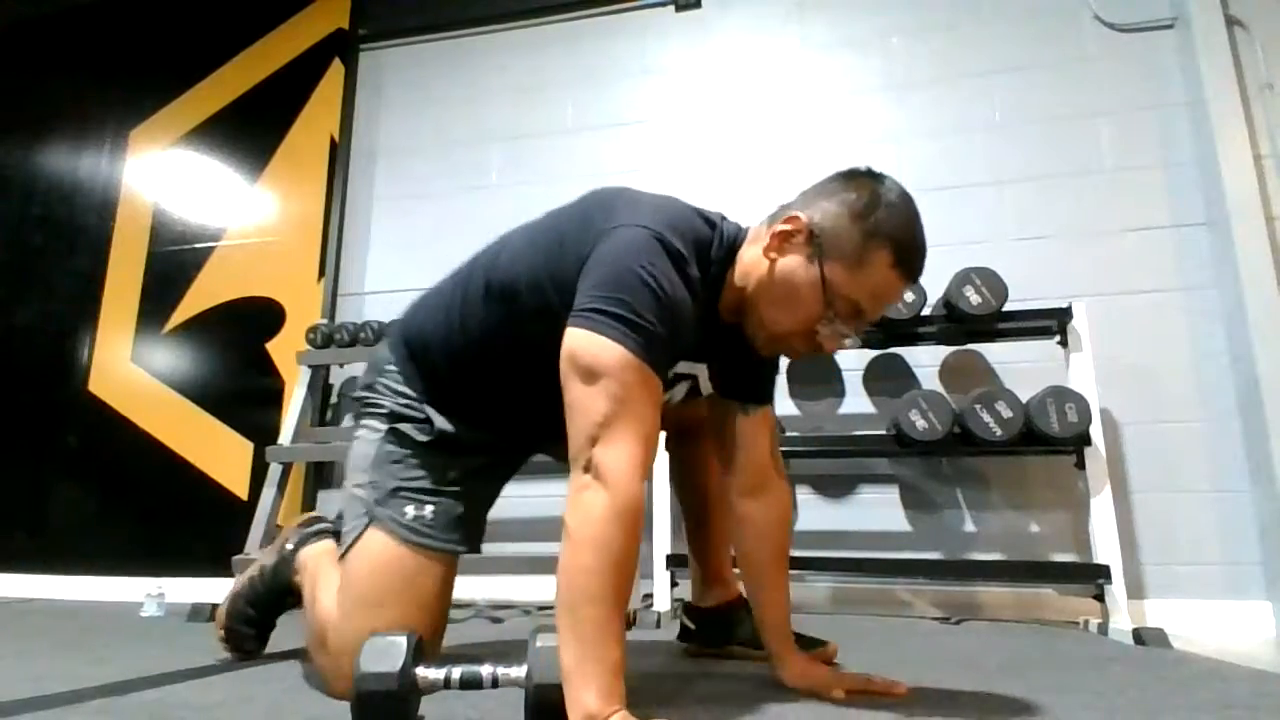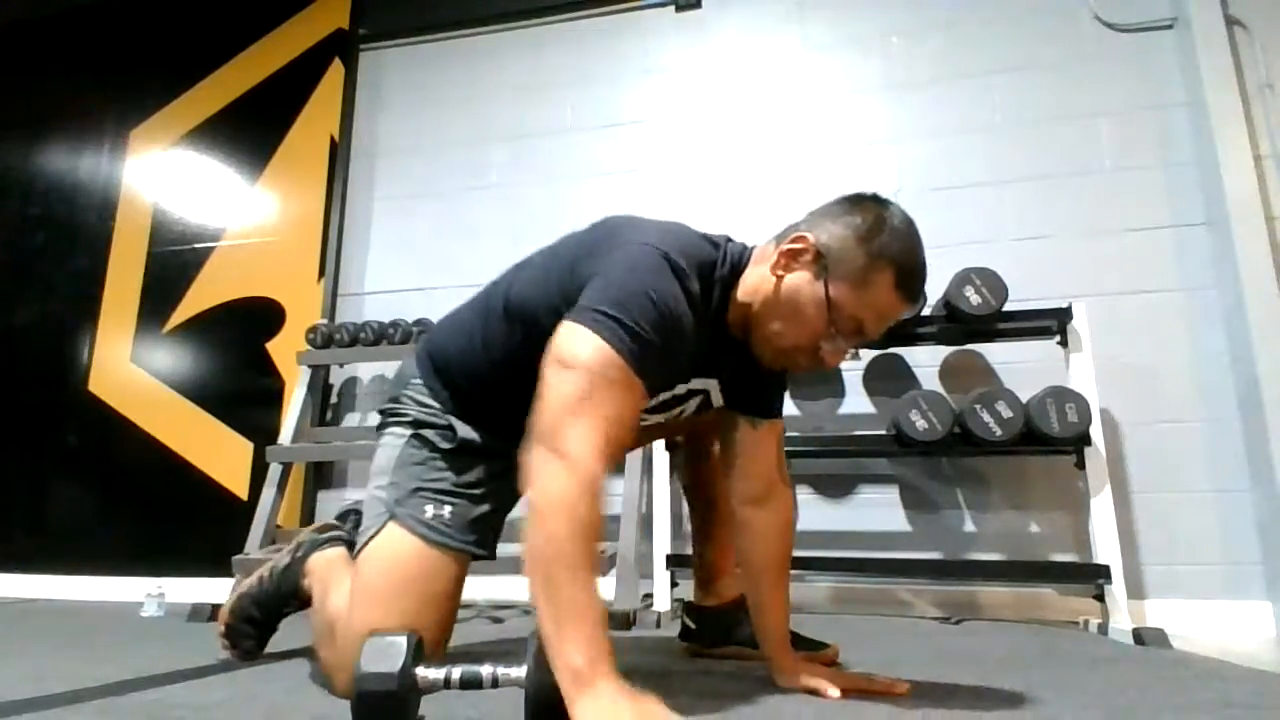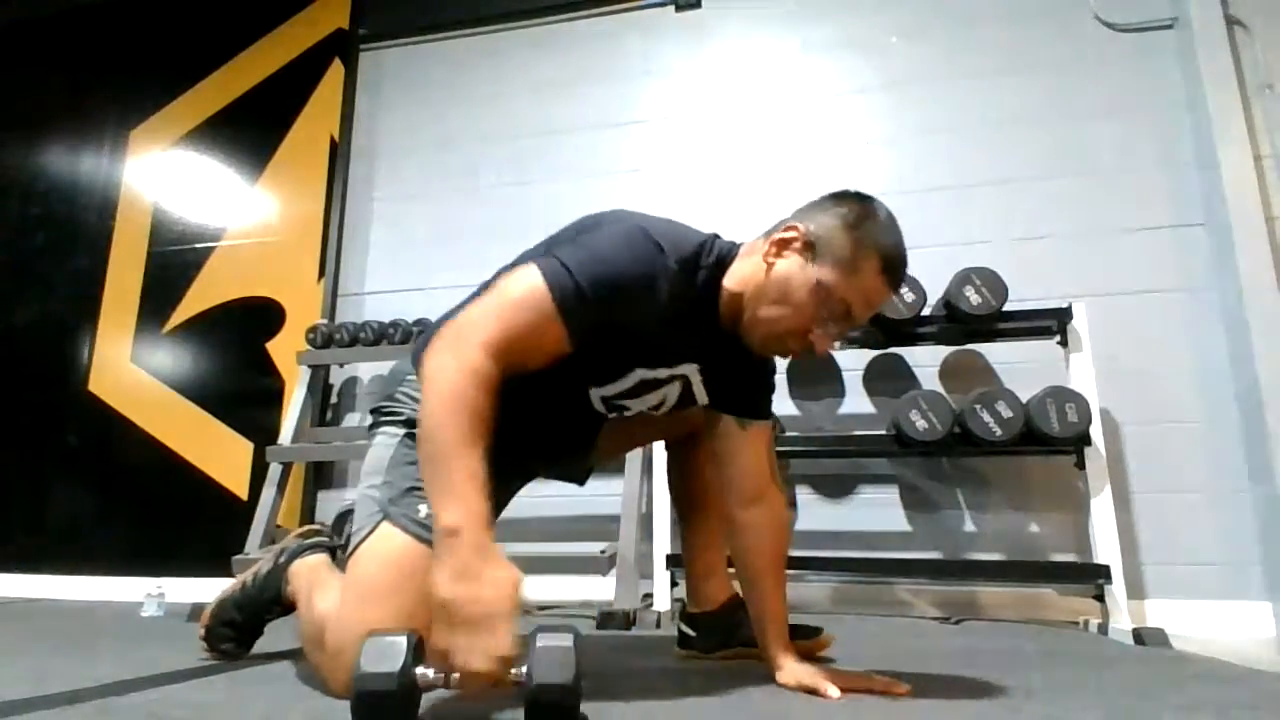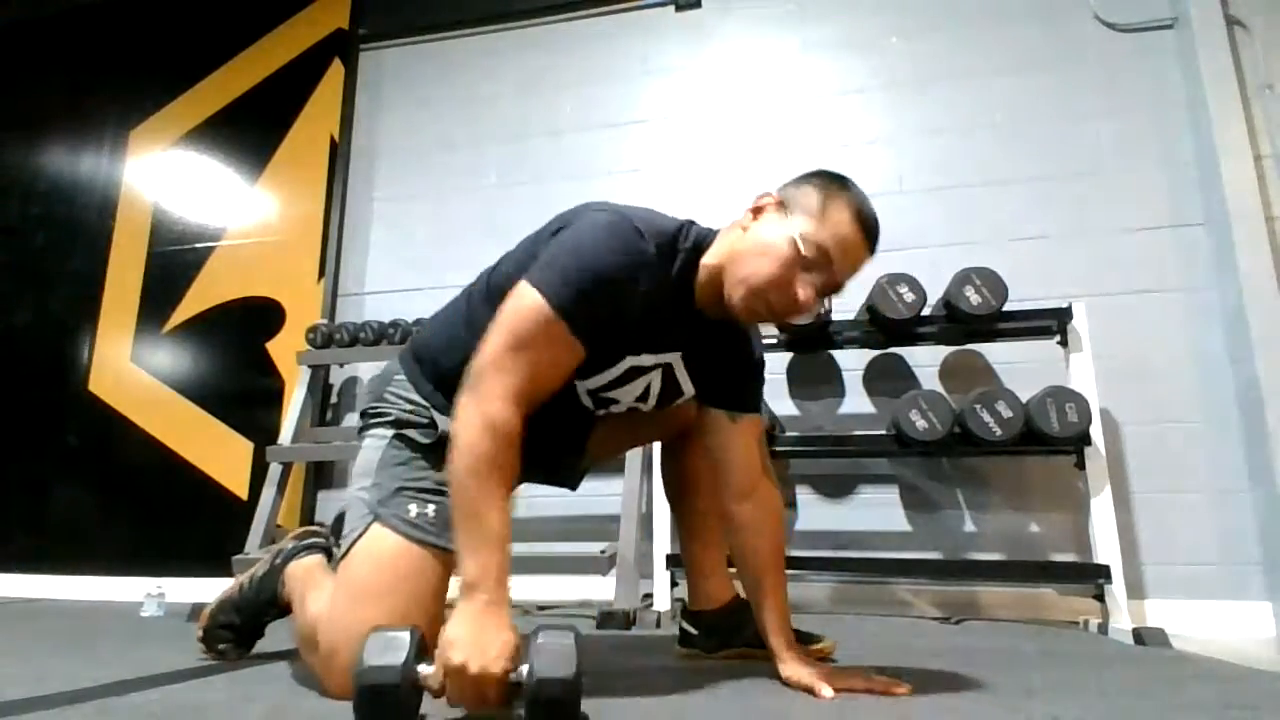
dt=0.2s
person 1, frame 1
left shoulder: (753, 315)
right shoulder: (652, 261)
left elbow: (756, 488)
right elbow: (604, 475)
left wrist: (785, 654)
left hip: (537, 399)
right hip: (432, 400)
left ankle: (715, 609)
right ankle: (308, 557)
person 1, frame 2
left shoulder: (760, 334)
right shoulder: (657, 279)
left elbow: (761, 496)
right elbow: (561, 461)
left wrist: (782, 659)
right hip: (451, 414)
left ankle: (715, 612)
right ankle: (319, 564)
person 1, frame 3
left shoulder: (746, 349)
right shoulder: (640, 264)
left elbow: (753, 496)
right elbow: (459, 355)
left wrist: (778, 650)
right wrist: (466, 554)
right hip: (443, 410)
right knee: (368, 663)
left ankle: (711, 613)
right ankle: (303, 568)
person 1, frame 4
left shoulder: (731, 344)
right shoulder: (621, 251)
left elbow: (747, 488)
right elbow: (489, 405)
left wrist: (783, 648)
right wrist: (483, 599)
right hip: (434, 416)
right knee: (364, 665)
left ankle: (712, 614)
right ankle: (300, 570)
